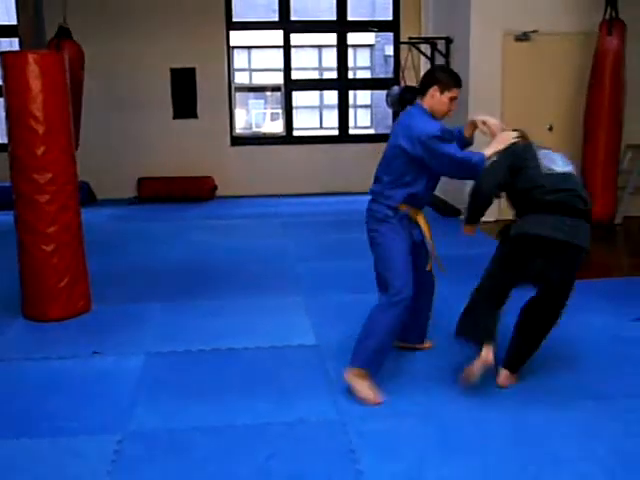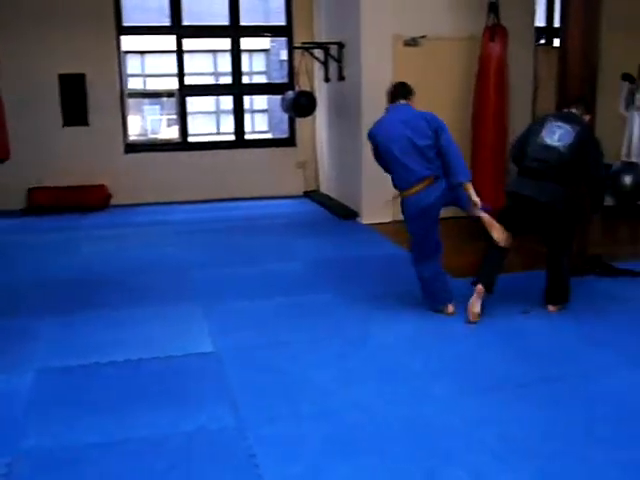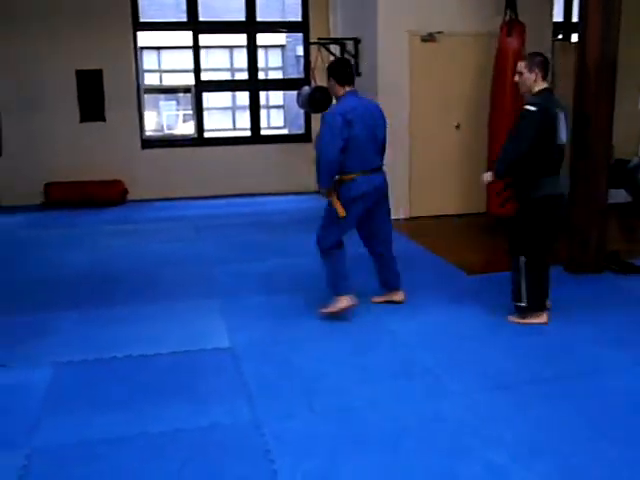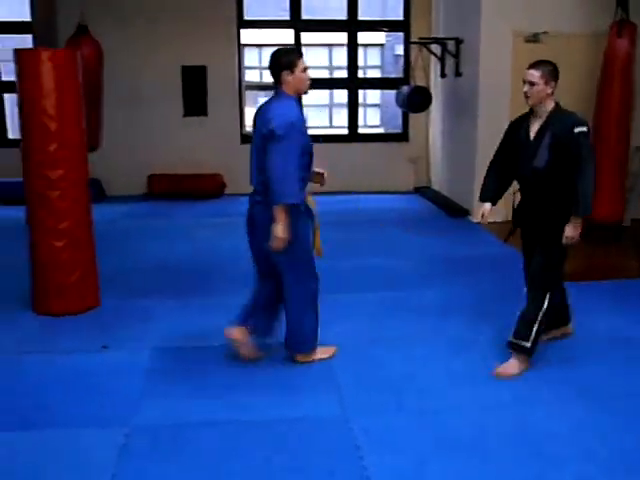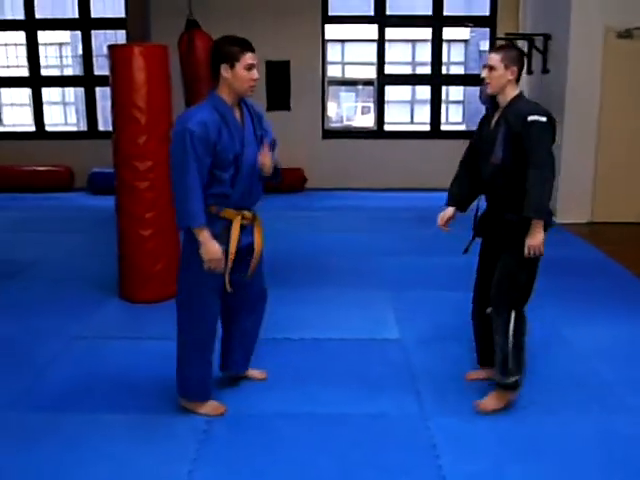
dt=1s
person 1, frame 1
left shoulder: (417, 119)
right shoulder: (421, 130)
left elbow: (451, 141)
right elbow: (460, 164)
left wrist: (473, 126)
right wrist: (495, 148)
left hip: (402, 216)
right hip: (389, 219)
left knee: (423, 278)
right knee: (399, 292)
left ankle: (407, 336)
right ankle: (360, 370)
person 1, frame 2
left shoulder: (376, 131)
right shoulder: (428, 119)
right elbow: (452, 157)
right wrist: (471, 192)
left hip: (414, 200)
right hip: (441, 187)
left knee: (426, 255)
right knee: (464, 196)
left ankle: (441, 302)
right ankle: (482, 218)
person 1, frame 3
left shoulder: (335, 114)
right shoulder: (375, 109)
left elbow: (327, 155)
left wrist: (326, 186)
left hip: (352, 186)
right hip: (377, 180)
left knee: (328, 241)
right knee: (380, 239)
left ankle: (342, 295)
right ankle: (393, 289)
person 1, frame 4
left shoulder: (268, 110)
right shoulder: (288, 115)
right elbow: (282, 171)
left wrist: (307, 173)
right wrist: (281, 221)
left hip: (261, 205)
right hip: (280, 209)
left knee: (272, 276)
right knee: (300, 278)
left ankle: (246, 328)
right ankle: (304, 347)
person 1, frame 5
left shoulder: (252, 114)
right shoulder: (196, 124)
left elbow: (262, 160)
right elbow: (187, 188)
left wrist: (267, 164)
right wrist: (205, 239)
left hip: (244, 225)
right hip: (211, 228)
left knee: (250, 297)
right knee: (200, 311)
left ankle: (235, 365)
right ankle: (193, 393)
person 2, frame 1
left shoulder: (513, 155)
right shoulder: (561, 159)
left elbow: (485, 187)
right elbow: (578, 199)
left wrist: (471, 219)
left hip: (535, 230)
right hip: (576, 235)
left knee: (493, 287)
right knee: (547, 303)
left ankle: (485, 348)
right ankle: (510, 370)
person 2, frame 2
left shoulder: (542, 122)
right shoulder: (586, 135)
left elbow: (515, 152)
right elbow: (596, 175)
right wrist: (594, 205)
left hip: (522, 189)
right hip: (555, 196)
right knee: (559, 249)
left ankle: (481, 286)
right ankle: (555, 300)
person 2, frame 3
left shoulder: (535, 107)
right shoulder: (554, 107)
left elbow: (519, 147)
left wrist: (495, 172)
left hip: (536, 189)
right hip: (551, 187)
left knee: (525, 248)
right knee: (539, 244)
left ankle: (534, 310)
right ankle: (540, 298)
person 2, frame 4
left shoulder: (571, 126)
right shoulder: (519, 126)
left elbow: (583, 175)
right elbow: (501, 165)
left wrist: (576, 220)
right wrist: (488, 199)
left hip: (557, 217)
right hip: (530, 212)
left knee: (540, 281)
right knee: (540, 275)
left ankle: (521, 353)
right ankle: (560, 323)
person 2, frame 5
left shoulder: (532, 117)
right shoulder: (490, 118)
left elbow: (541, 173)
right elbow: (472, 166)
left wrist: (536, 224)
right wrist: (454, 204)
left hip: (521, 226)
right hip: (495, 220)
left knee: (504, 301)
right knee: (484, 298)
left ankle: (507, 384)
right ankle: (494, 362)
